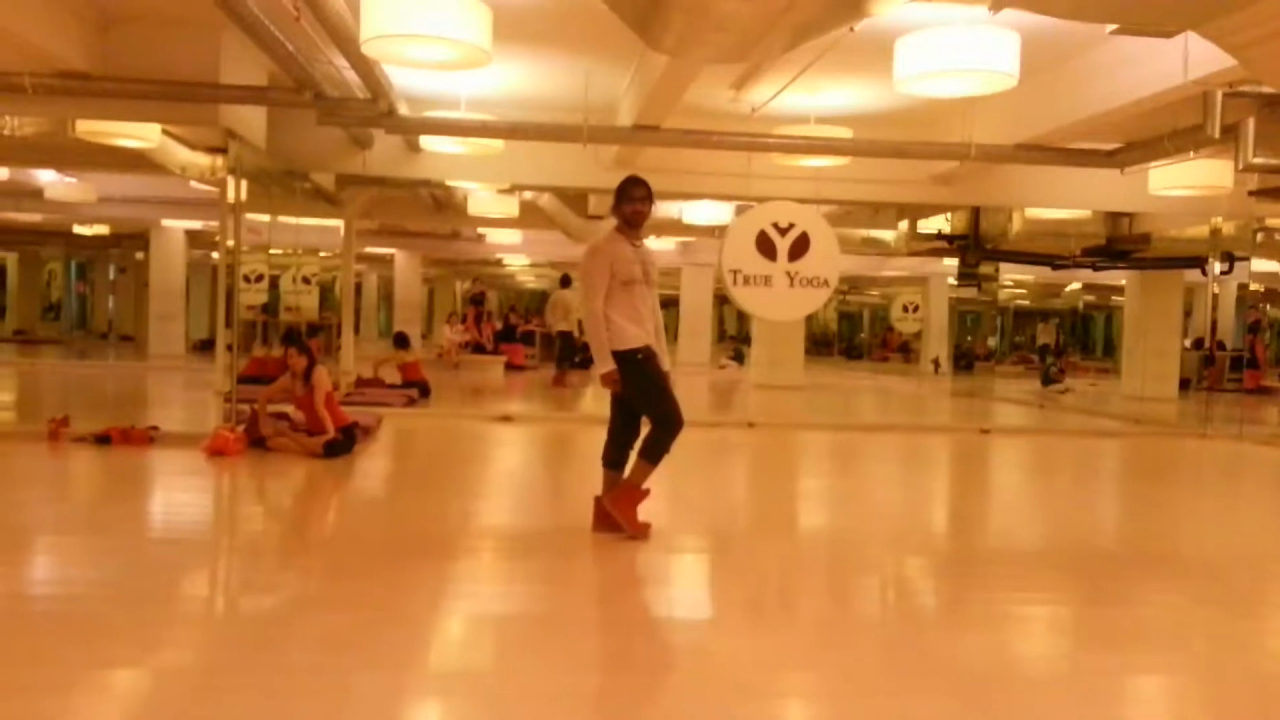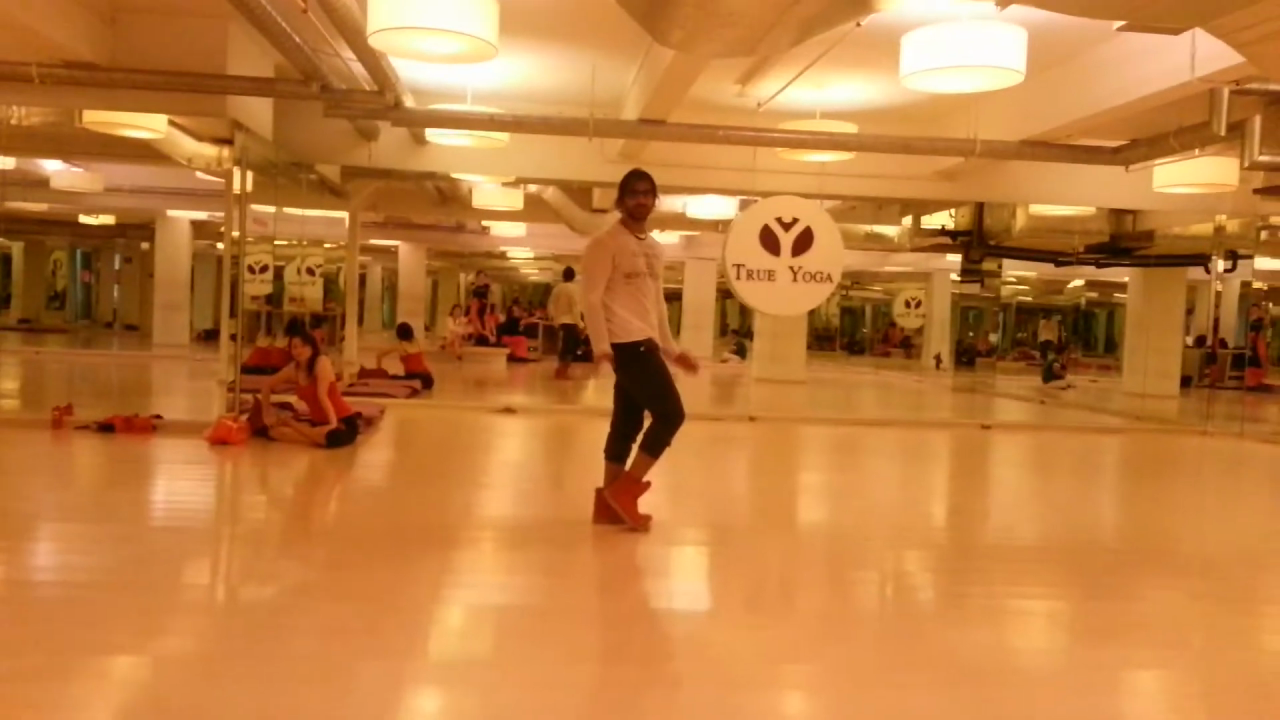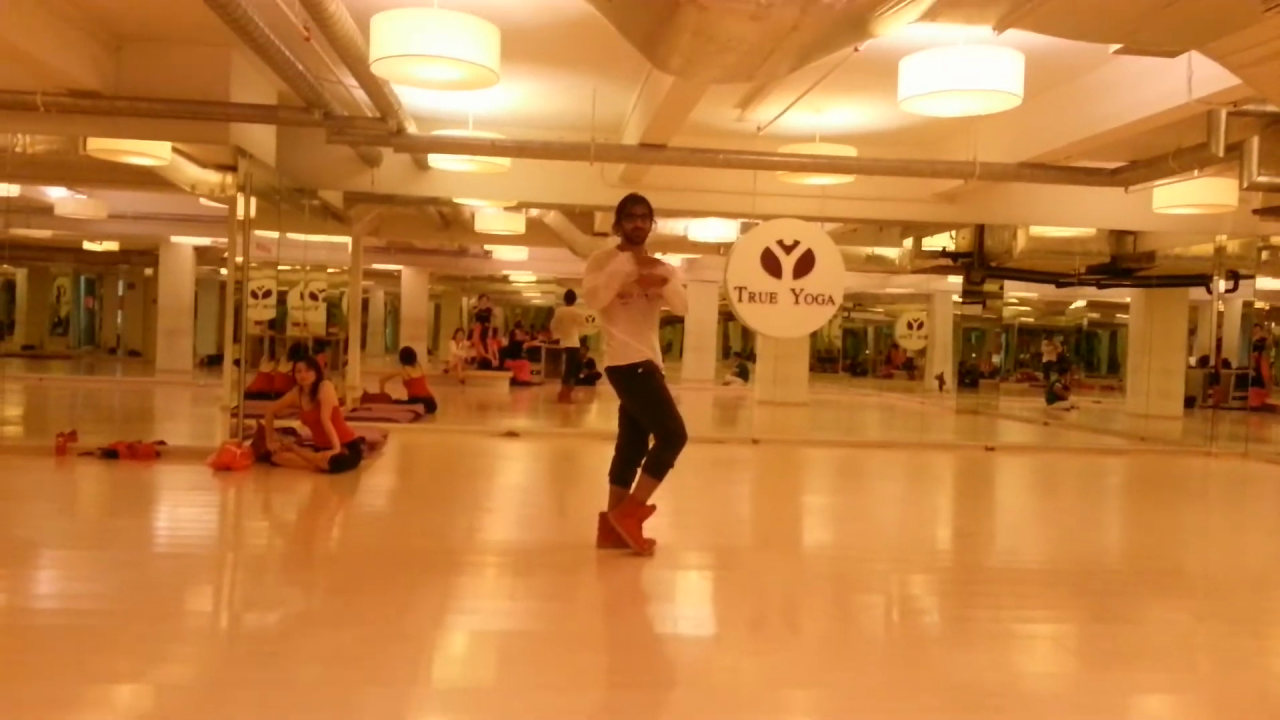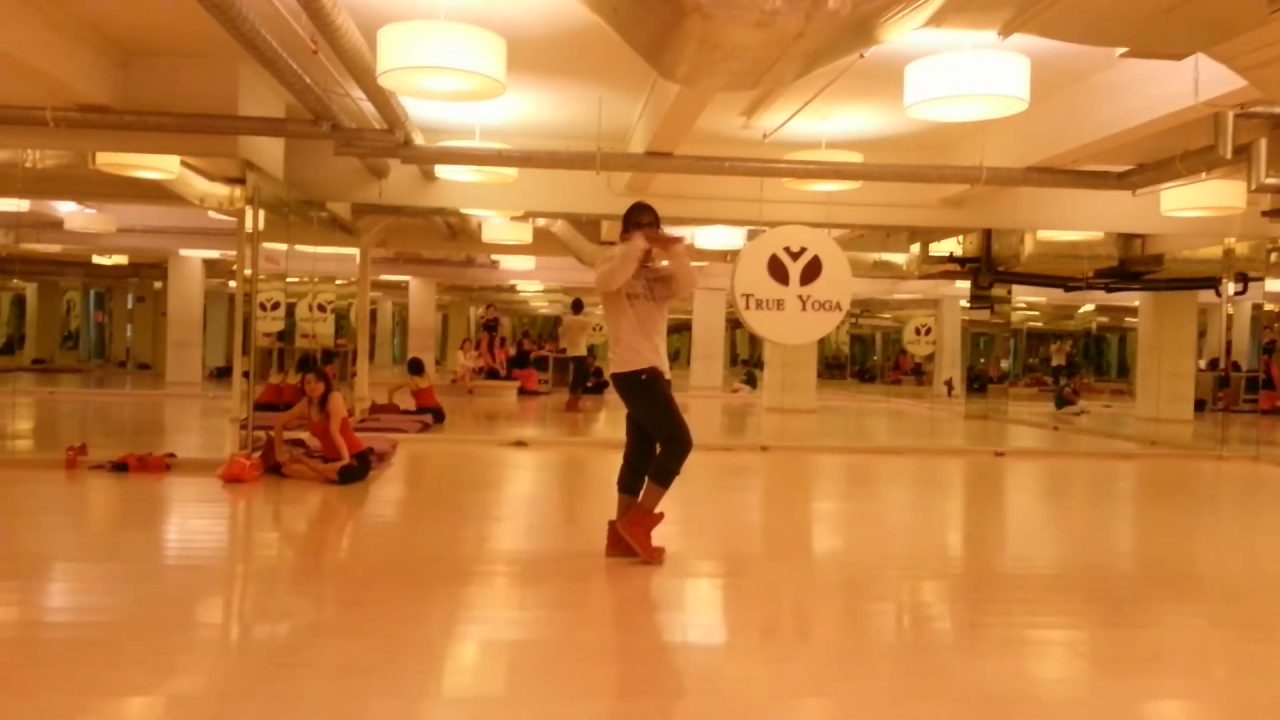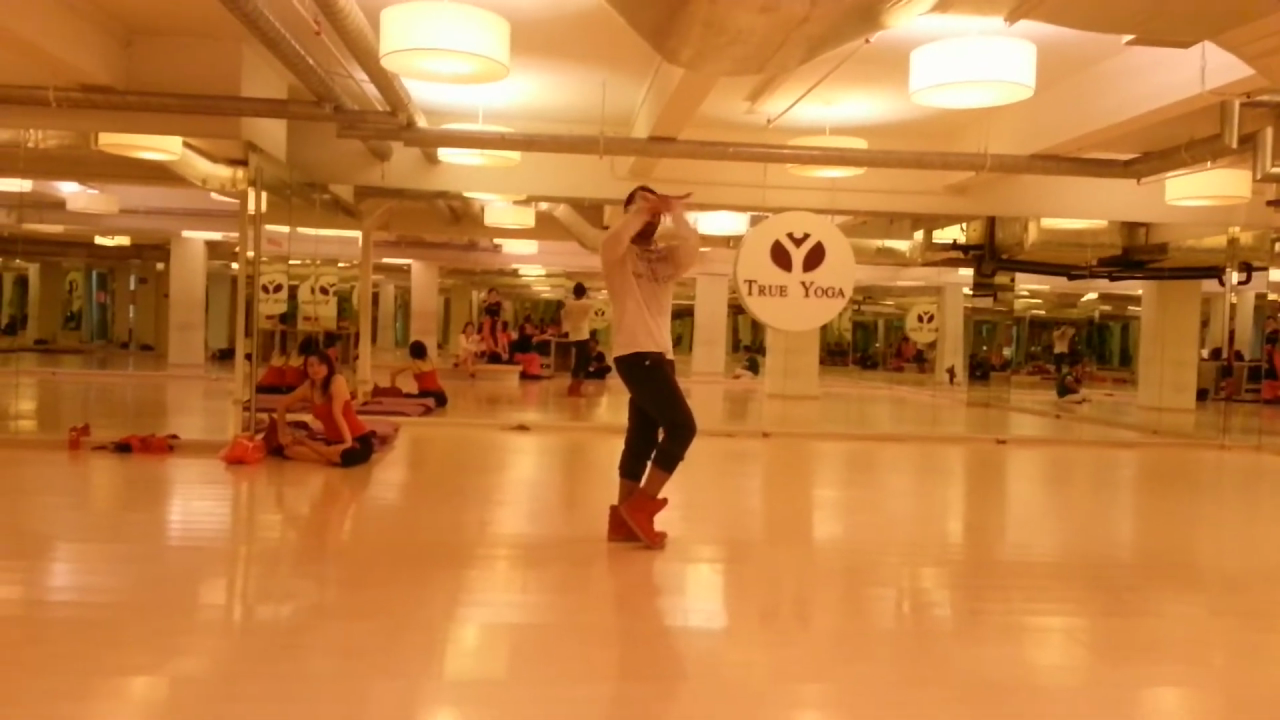
dt=0.5s
person 1, frame 1
left shoulder: (647, 255)
right shoulder: (602, 249)
right elbow: (592, 308)
left wrist: (662, 361)
right wrist: (604, 362)
left hip: (643, 351)
right hip: (624, 352)
left knee: (624, 430)
right knee: (669, 420)
left ankle: (609, 507)
right ankle: (625, 495)
person 1, frame 2
left shoulder: (655, 248)
right shoulder: (605, 243)
right elbow: (591, 298)
left wrist: (672, 349)
right wrist: (601, 347)
left hip: (644, 343)
right hip: (626, 344)
left knee: (628, 421)
right knee: (670, 413)
left ankle: (609, 498)
right ankle: (626, 488)
person 1, frame 3
left shoulder: (661, 267)
right shoulder: (603, 262)
left elbow: (680, 306)
right elbow: (595, 297)
left wrist: (667, 283)
right wrist: (627, 264)
left hip: (648, 363)
right hip: (627, 363)
left knee: (633, 445)
right knee: (672, 434)
left ankle: (612, 525)
right ankle: (630, 511)
person 1, frame 4
left shoulder: (665, 272)
right shoulder: (613, 264)
left elbow: (684, 285)
right elbow: (608, 282)
left wrist: (676, 248)
right wrist: (635, 243)
left hip: (654, 370)
right hip: (632, 369)
left knee: (641, 452)
right knee: (678, 441)
left ankle: (622, 531)
right ankle: (639, 520)
person 1, frame 5
left shoulder: (668, 255)
right shoulder: (617, 253)
left elbow: (690, 250)
right elbow: (614, 240)
left wrist: (673, 210)
right wrist: (643, 208)
left hip: (661, 355)
right hip: (637, 354)
left knee: (642, 439)
right knee: (682, 427)
left ankle: (623, 516)
right ankle: (641, 507)
